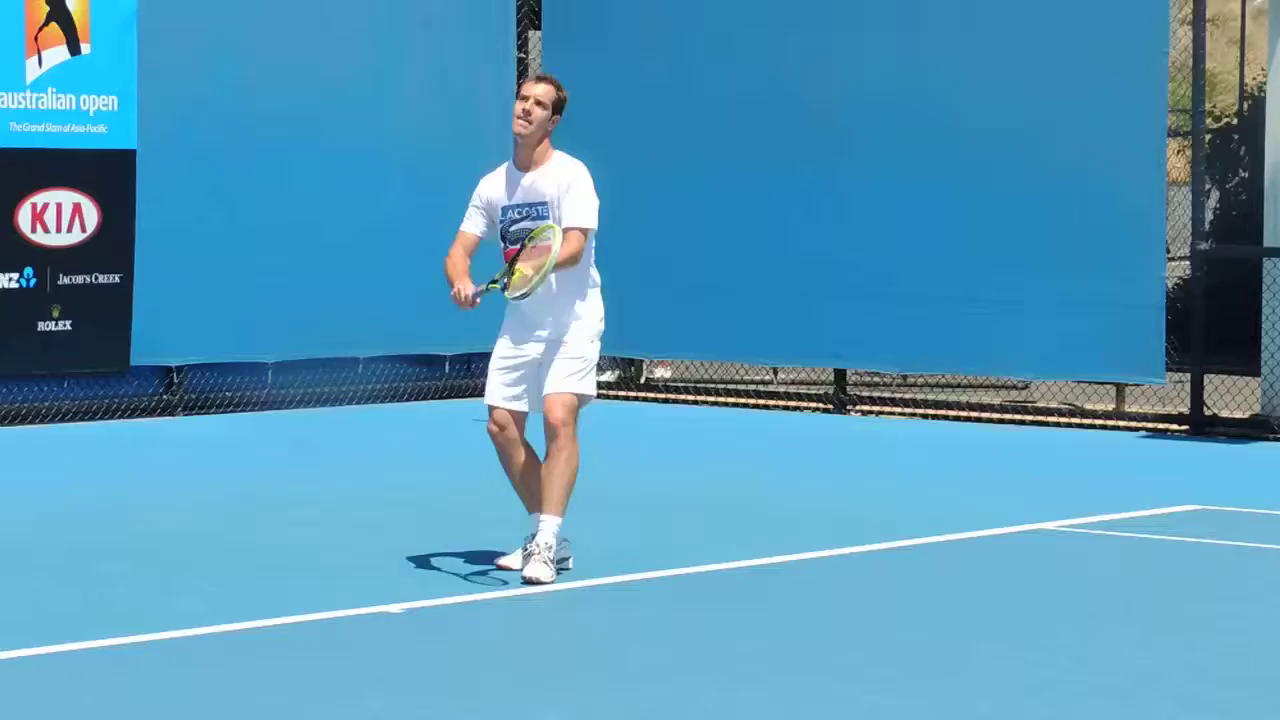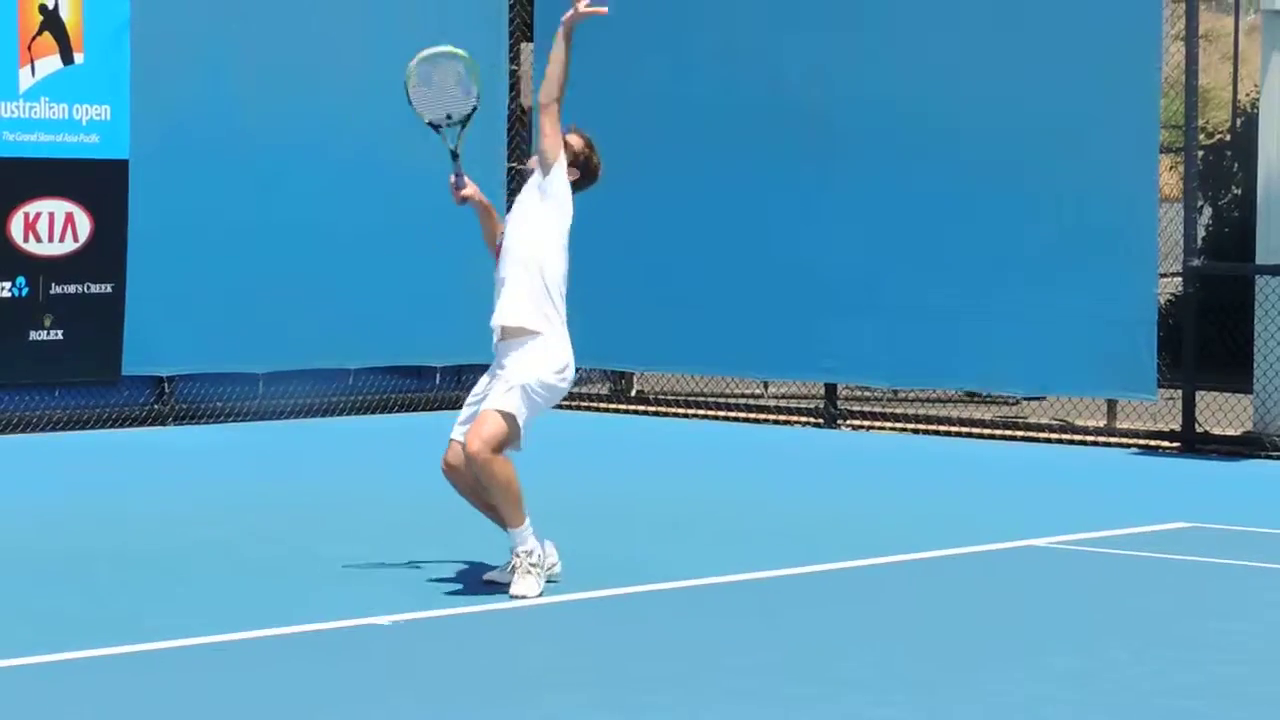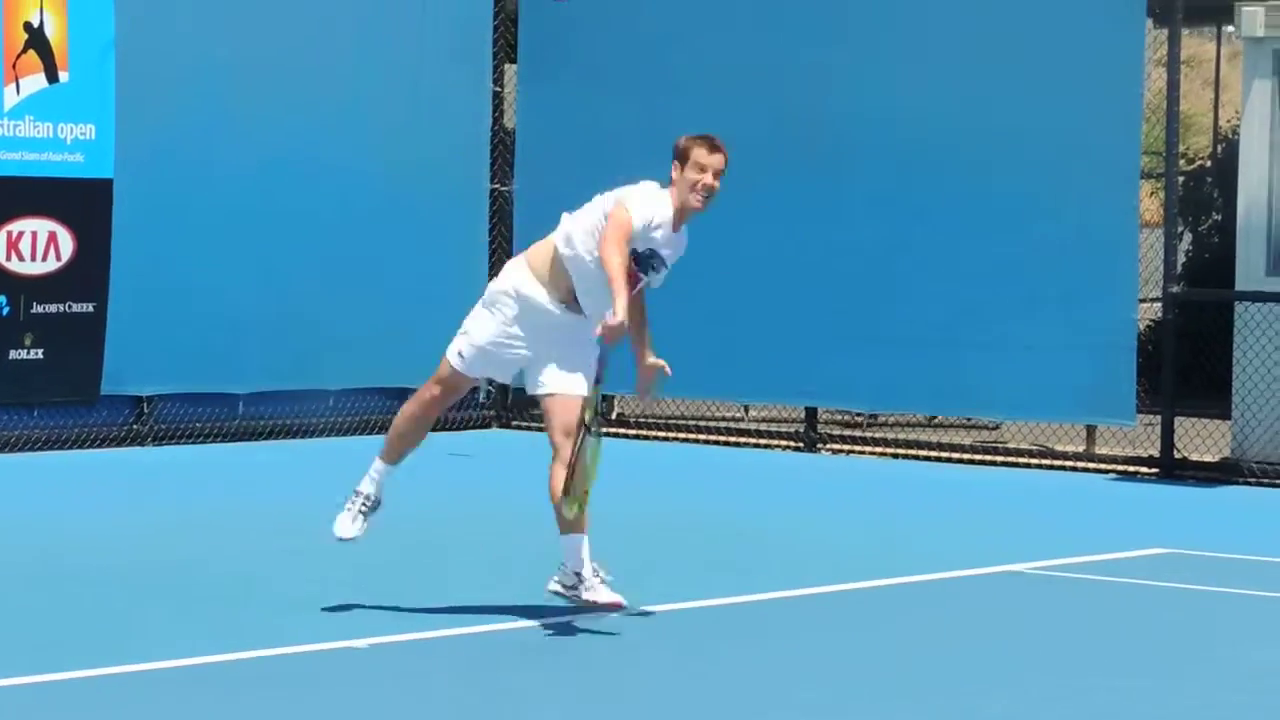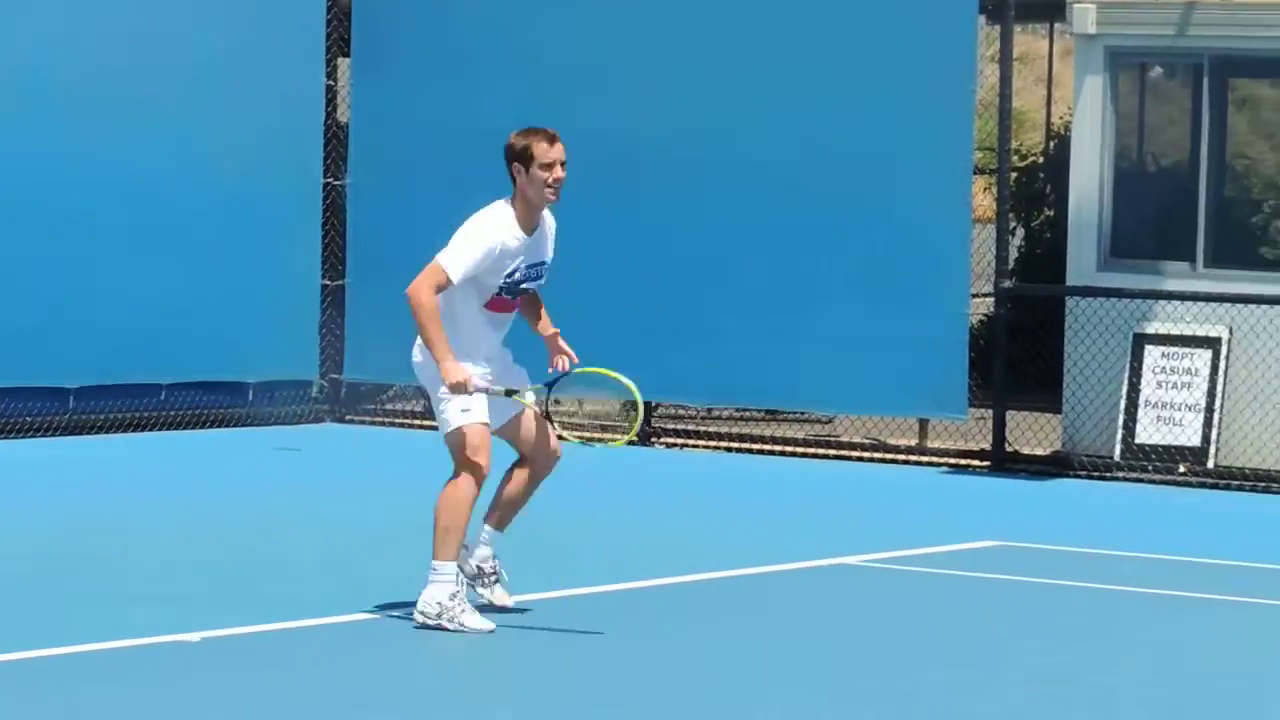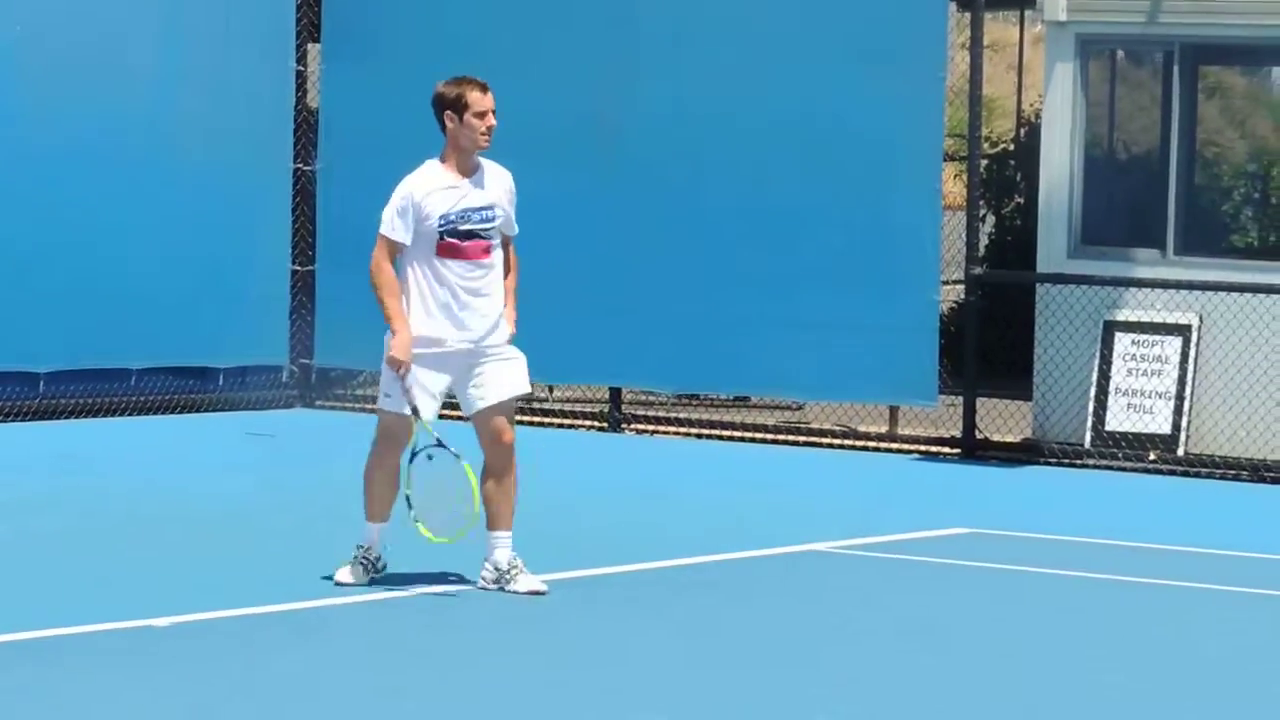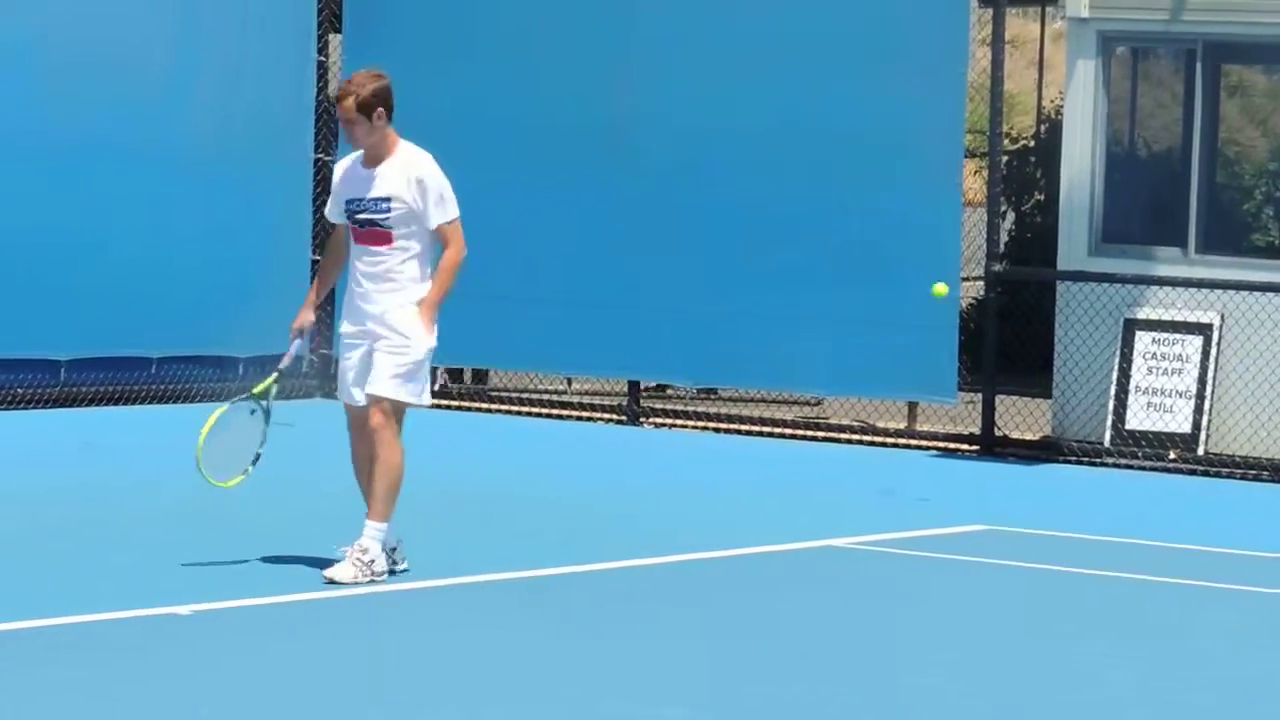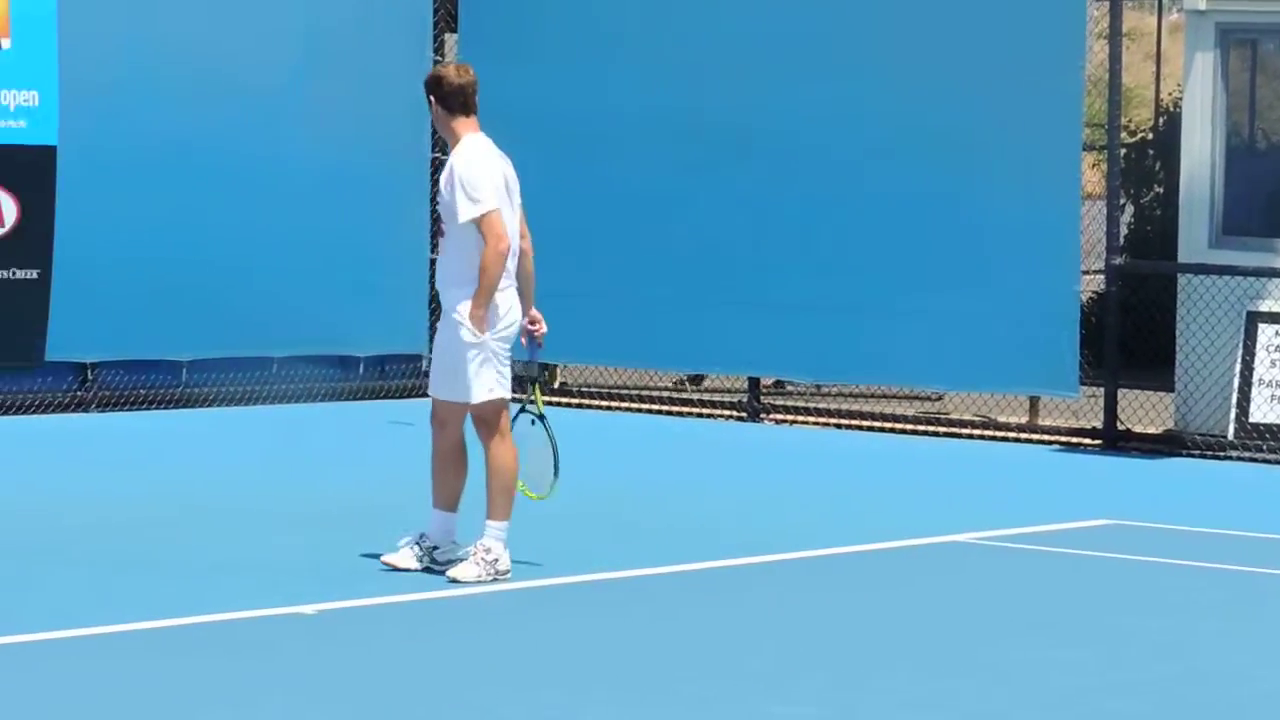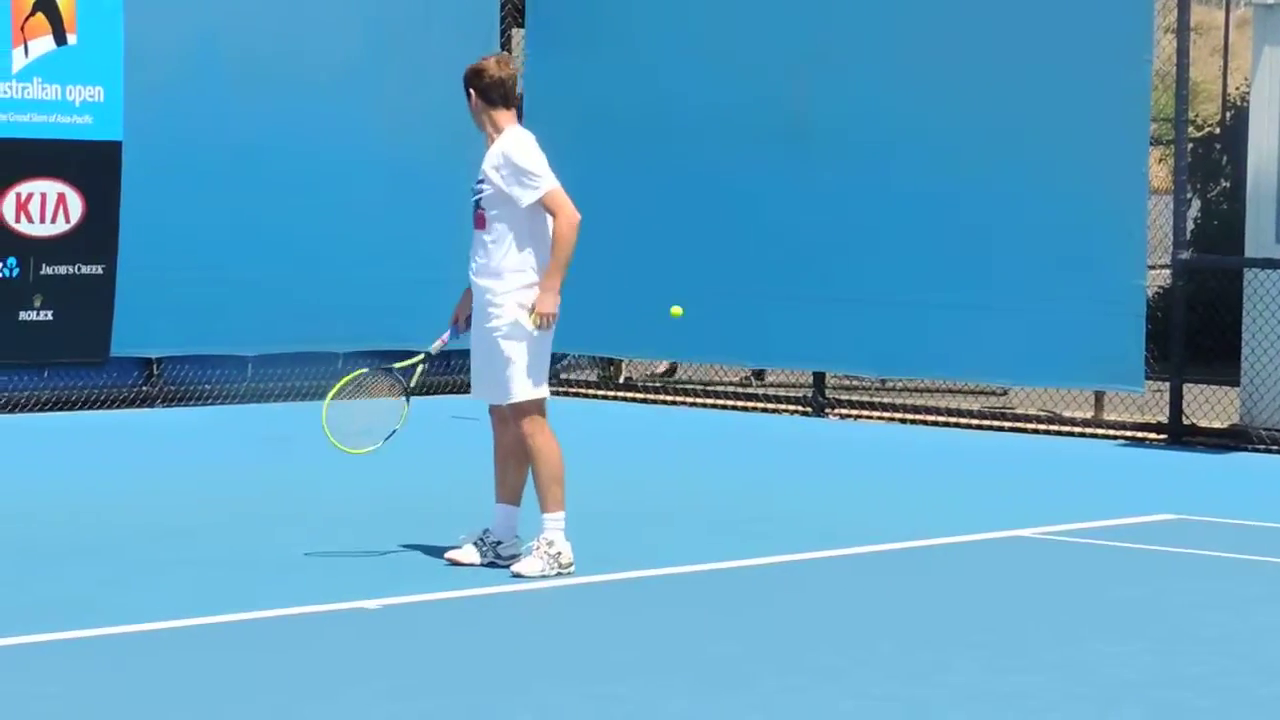
dt=0.7s
person 1, frame 1
left shoulder: (571, 173)
right shoulder: (492, 185)
left elbow: (576, 247)
right elbow: (461, 248)
right wrist: (460, 280)
left hip: (571, 323)
right hip: (520, 327)
left knee: (558, 419)
right knee: (502, 425)
left ankle: (548, 543)
right ankle: (545, 535)
person 1, frame 2
left shoulder: (549, 192)
right shoulder: (531, 209)
left elbow: (548, 104)
right wrist: (481, 203)
left hip: (539, 355)
right hip: (509, 359)
left knee: (479, 446)
right knee: (457, 462)
left ankle: (528, 553)
right ankle: (531, 549)
person 1, frame 3
left shoulder: (671, 237)
right shoulder: (647, 201)
right elbow: (612, 234)
left wrist: (643, 350)
right wrist: (618, 299)
left hip: (571, 326)
right hip: (526, 300)
left knee: (567, 434)
right knee: (441, 389)
left ankle: (573, 571)
right ankle: (374, 484)
person 1, frame 4
left shoulder: (546, 226)
right shoulder: (490, 233)
right elbow: (419, 291)
left wrist: (550, 336)
right wrist: (446, 364)
left hip: (489, 356)
right hip: (452, 361)
left knee: (546, 450)
right knee: (474, 465)
left ankle: (480, 553)
right ankle: (437, 597)
person 1, frame 5
left shoulder: (501, 182)
right shoulder: (418, 188)
right elbow: (383, 263)
left wrist: (508, 307)
right wrist: (399, 332)
left hip: (484, 340)
right hip: (423, 343)
left knee: (501, 443)
right knee: (389, 445)
left ankle: (500, 561)
right ankle: (370, 549)
person 1, frame 6
left shoulder: (421, 171)
right shoulder: (345, 172)
left elbow: (454, 248)
left wrist: (426, 311)
right wrist: (310, 304)
left hip: (406, 322)
right hip: (356, 322)
left knee: (380, 425)
right knee: (359, 431)
left ankle: (372, 547)
right ankle: (384, 540)
person 1, frame 7
left shoulder: (467, 163)
right shoulder: (487, 157)
left elbow: (500, 242)
right elbow: (522, 240)
left wrist: (480, 310)
right wrist: (528, 307)
left hip: (476, 316)
right hip: (459, 315)
left knee: (490, 425)
right knee: (445, 423)
left ankle: (495, 549)
right ankle: (437, 541)
person 1, frame 8
left shoulder: (514, 150)
right shoulder: (498, 152)
left elbow: (568, 217)
left wrist: (550, 290)
right wrist: (471, 294)
left hip: (518, 308)
right hip: (493, 307)
left knee: (528, 419)
right knee: (503, 420)
left ankle: (554, 541)
right ankle: (502, 536)
